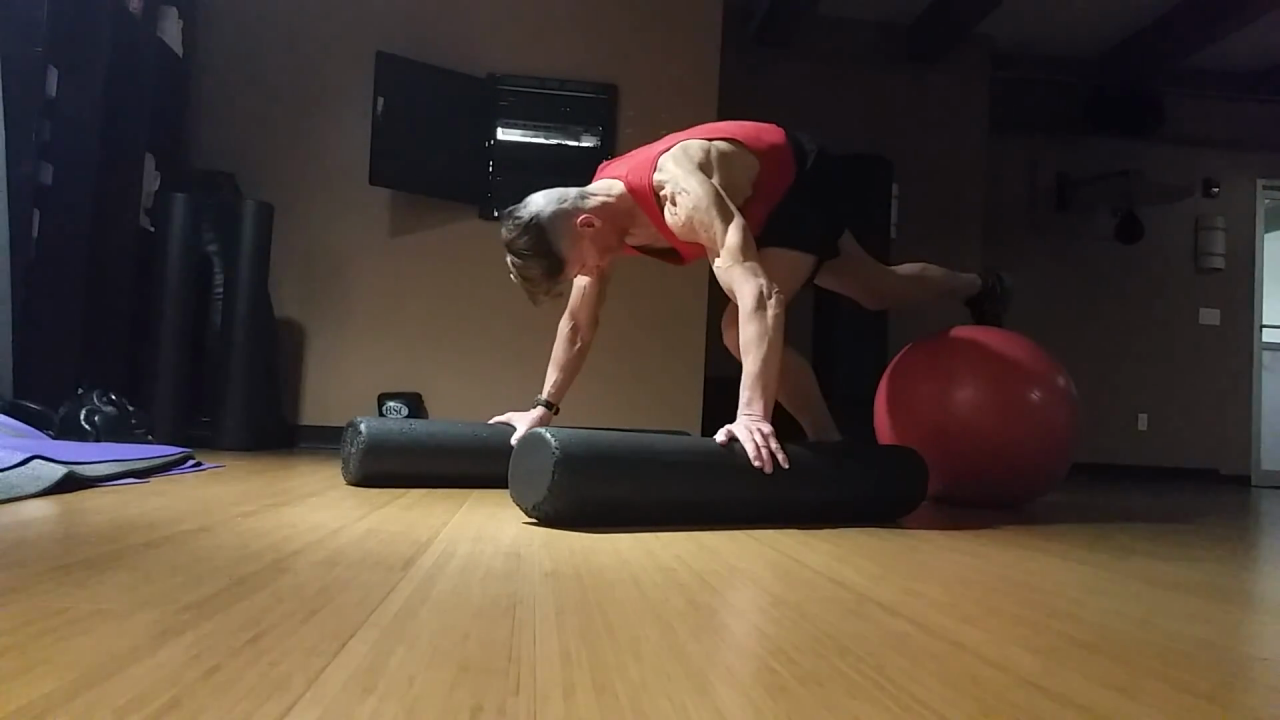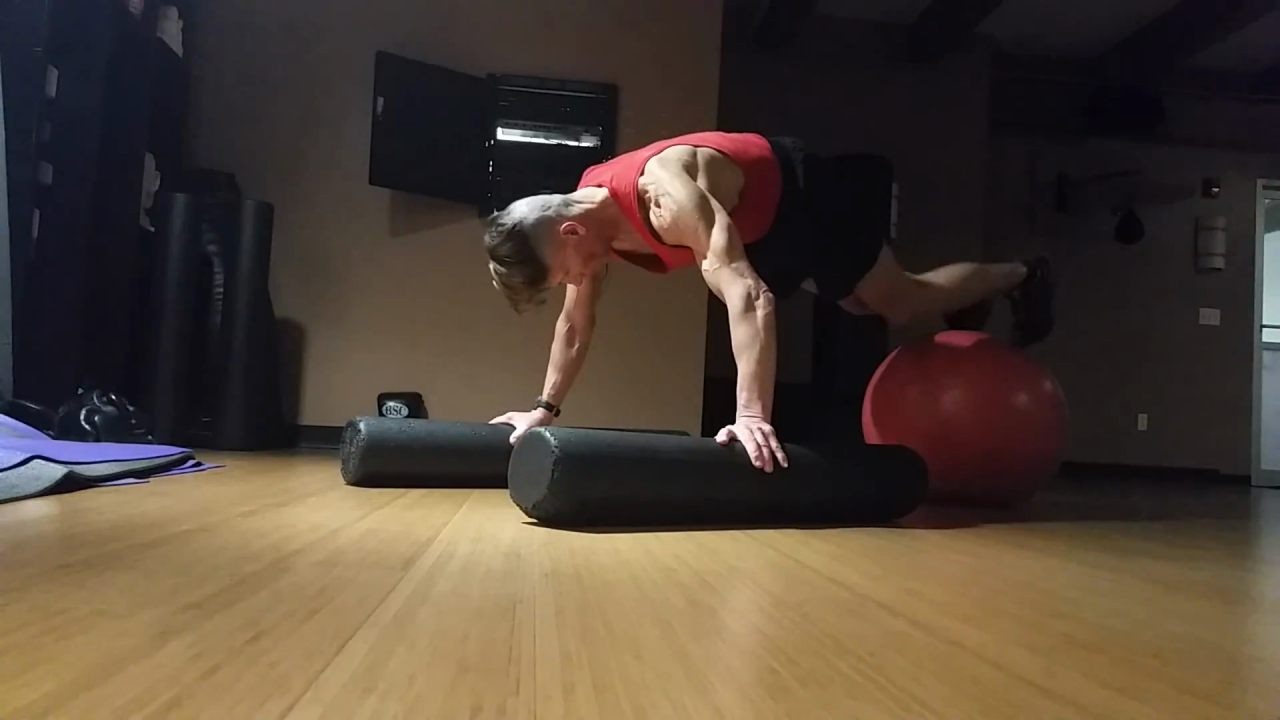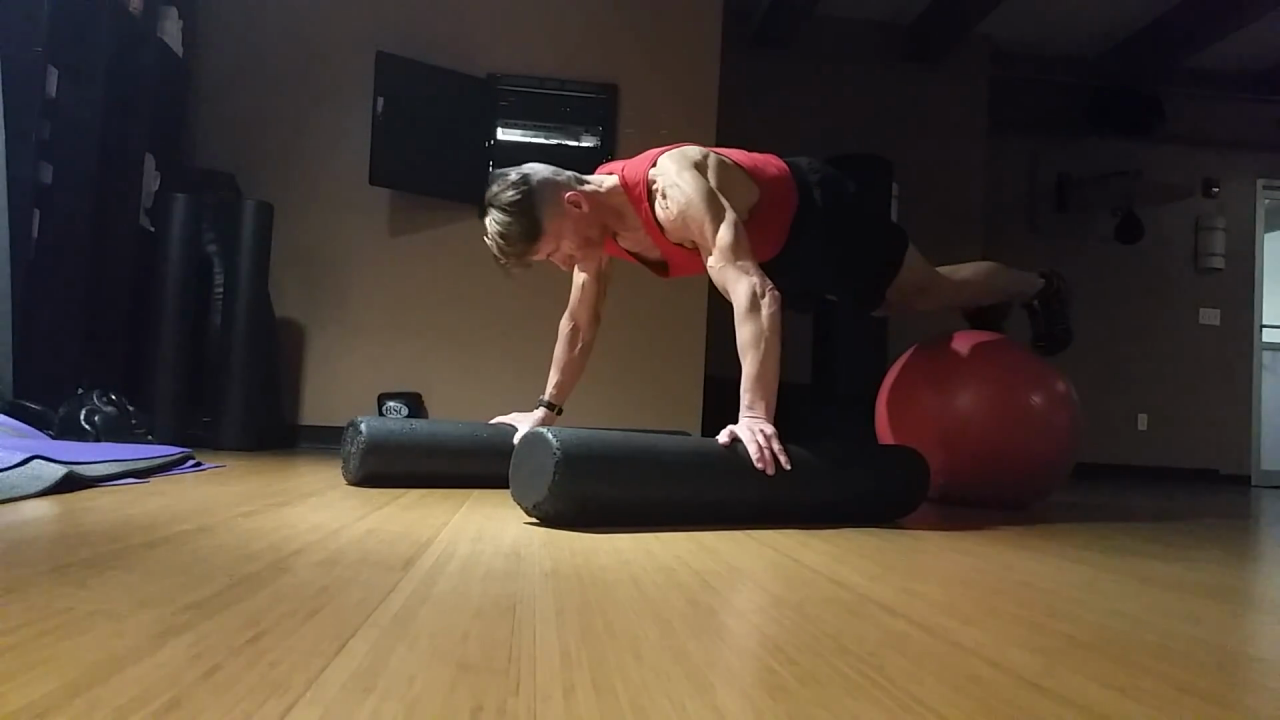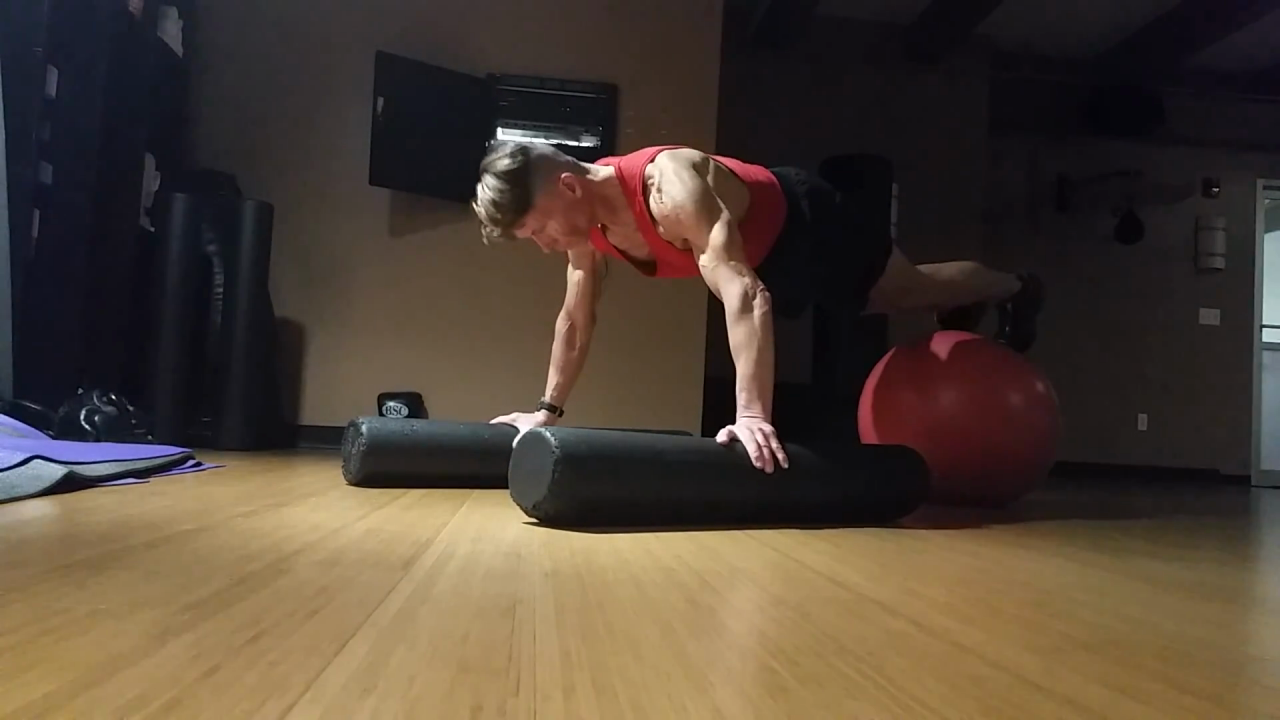
dt=0.7s
person 1, frame 1
left shoulder: (679, 195)
right shoulder: (595, 207)
left elbow: (758, 296)
right elbow: (578, 323)
left wrist: (752, 416)
right wrist: (545, 407)
left hip: (804, 179)
right hip: (762, 201)
left knee: (740, 329)
right knee: (877, 289)
left ankle: (831, 450)
right ankle: (978, 287)
person 1, frame 2
left shoulder: (666, 196)
right shoulder: (584, 212)
left elbow: (747, 296)
right elbow: (575, 324)
left wrist: (753, 415)
right wrist: (545, 408)
left hip: (800, 191)
right hip: (760, 225)
left knee: (901, 304)
right knee: (858, 300)
left ankle: (1020, 277)
right ankle: (964, 302)
person 1, frame 3
left shoulder: (674, 188)
right shoulder: (595, 214)
left elbow: (753, 294)
right elbow: (580, 321)
left wrist: (756, 416)
right wrist: (547, 408)
left hip: (814, 212)
right hip: (774, 247)
left knee: (927, 292)
right knee: (888, 302)
left ankle: (1038, 291)
right ankle: (981, 306)
person 1, frame 4
left shoulder: (670, 187)
right shoulder: (587, 222)
left elbow: (745, 296)
right elbow: (576, 319)
left wrist: (753, 415)
right wrist: (548, 409)
left hip: (803, 223)
right hip: (766, 259)
left knee: (909, 290)
right knee: (888, 300)
left ankle: (1014, 291)
right ankle: (960, 311)
